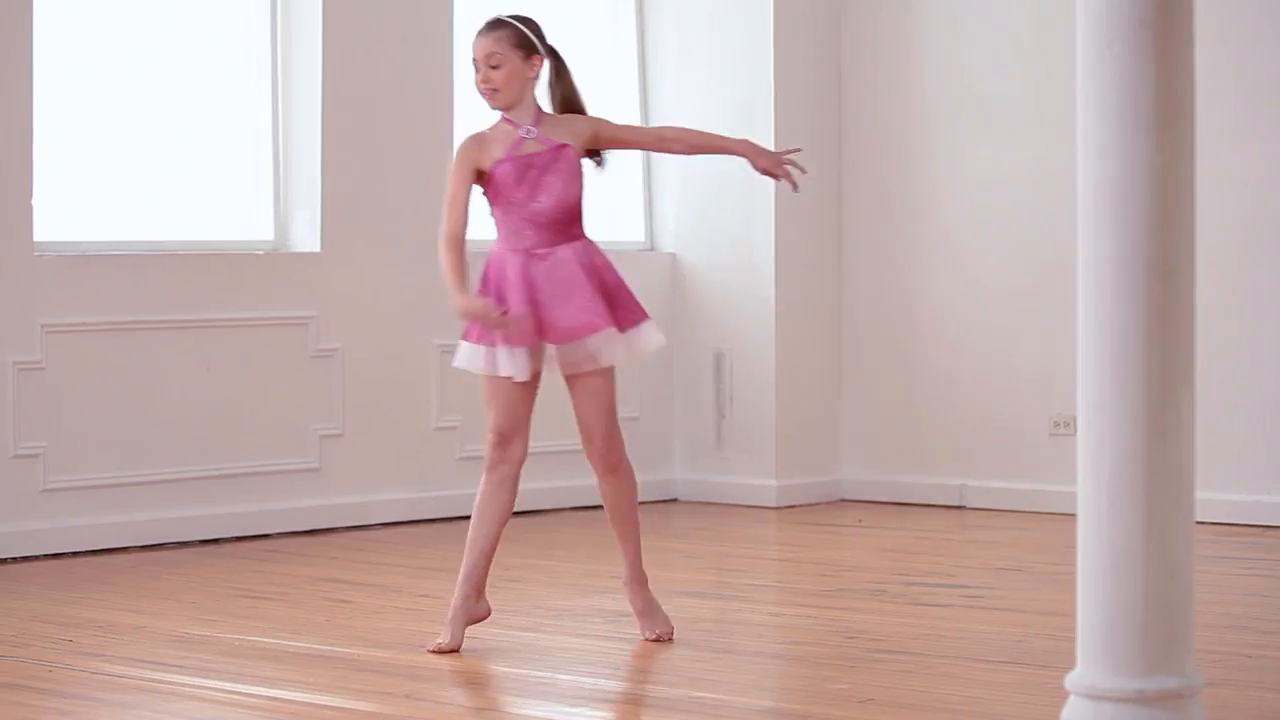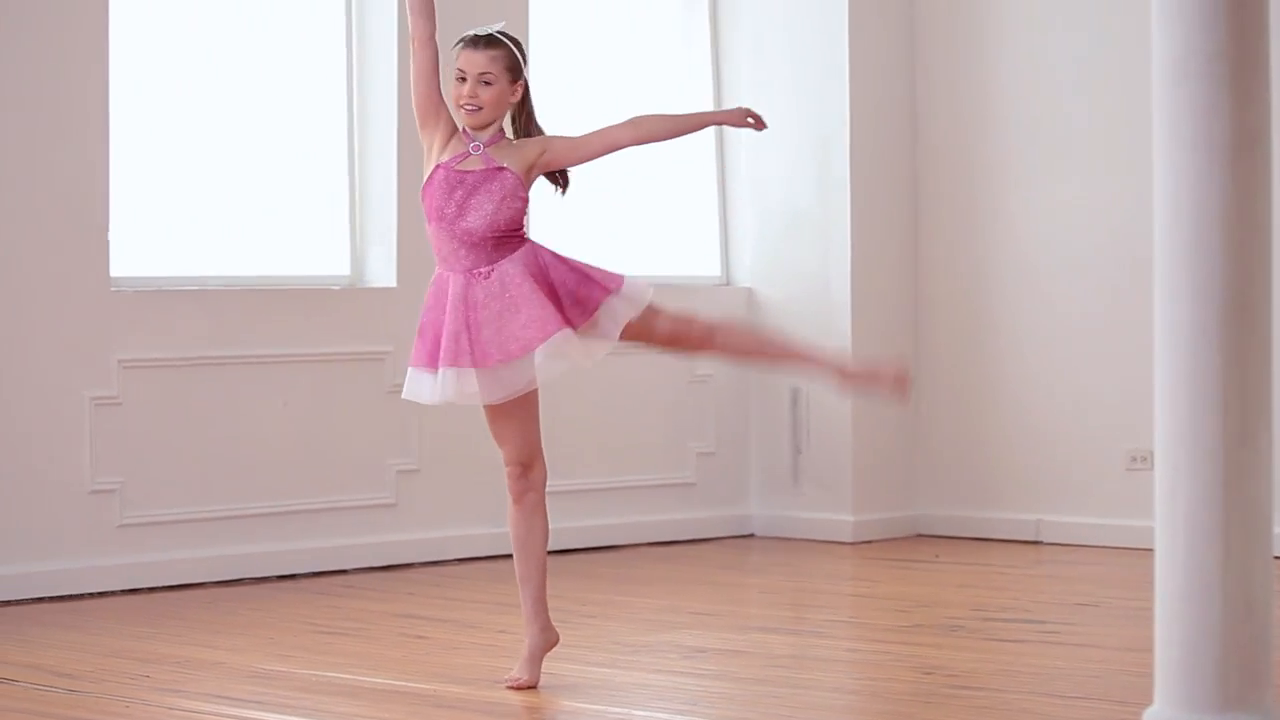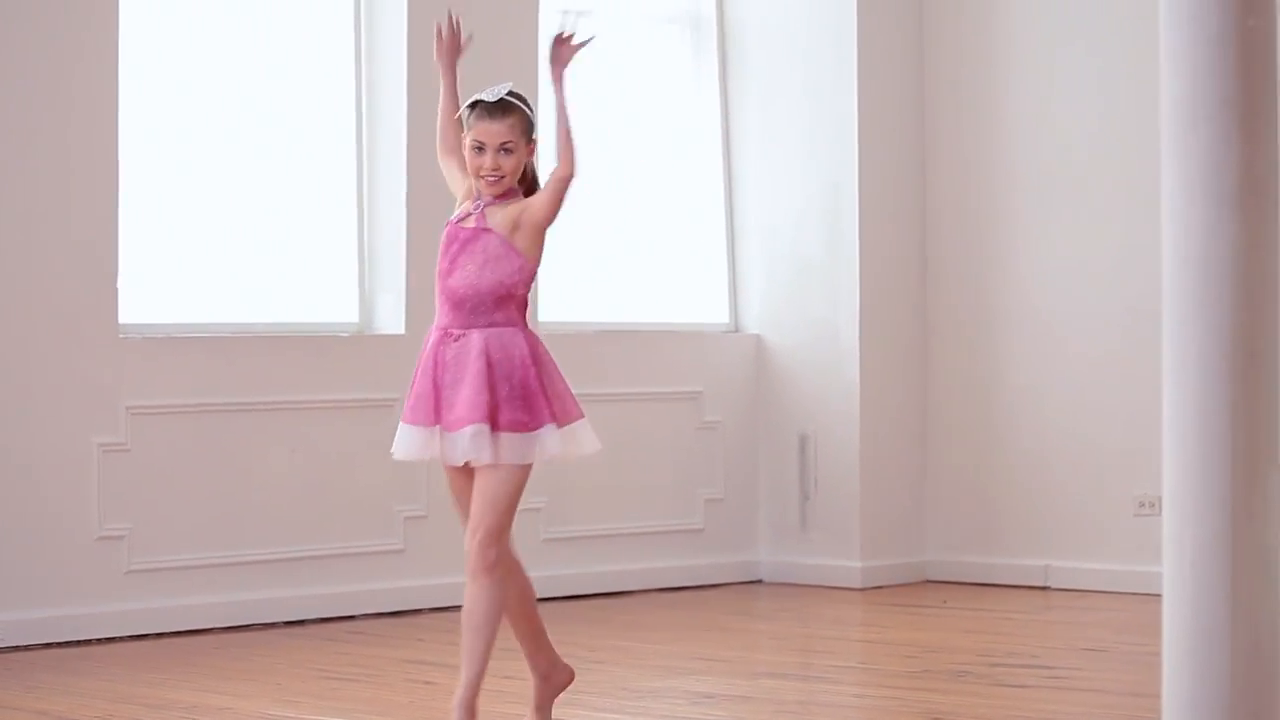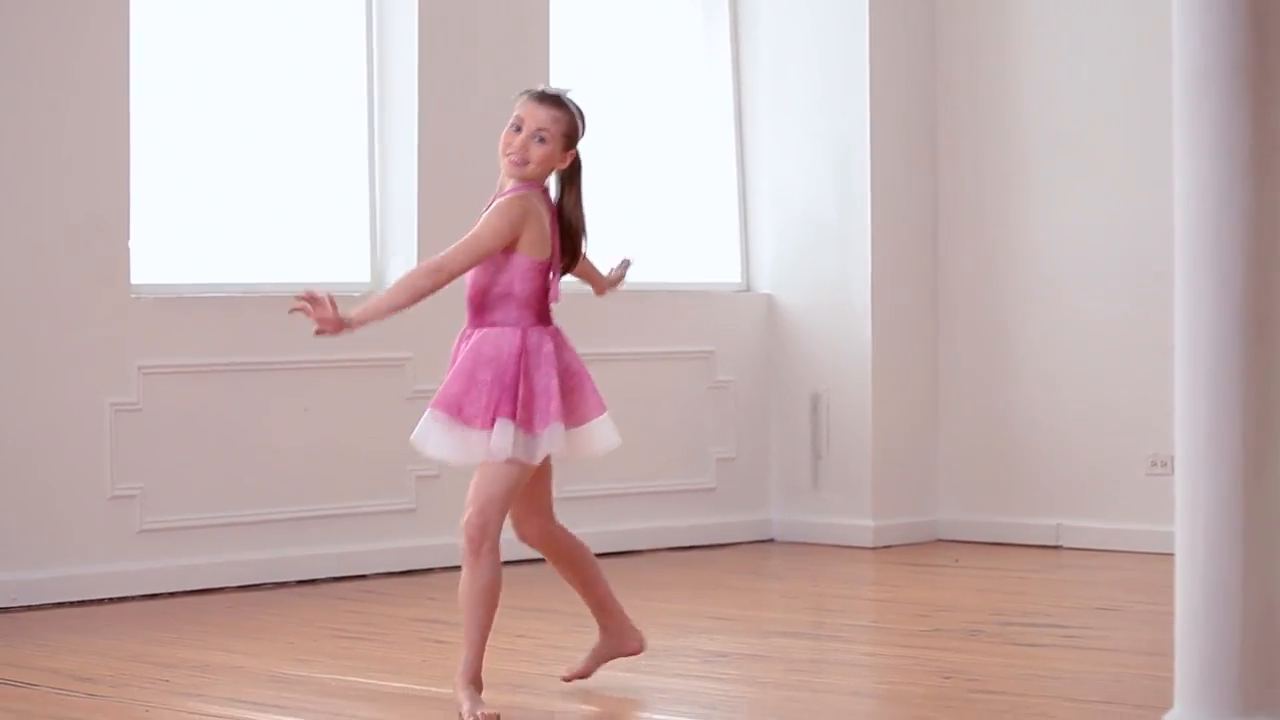
dt=0.7s
person 1, frame 1
left shoulder: (576, 129)
right shoulder: (476, 150)
left elbow: (664, 137)
right elbow: (450, 235)
left wrist: (749, 148)
right wrist: (462, 297)
left hip: (578, 290)
right hip: (513, 297)
left knee: (604, 449)
right knee: (503, 448)
left ankle: (638, 588)
right ankle: (468, 597)
person 1, frame 2
left shoulder: (531, 150)
right shoulder: (437, 138)
left elbow: (636, 130)
left wrist: (716, 115)
left hip: (538, 293)
right hip: (470, 316)
left knee: (688, 332)
right knee: (522, 473)
left ankle: (837, 367)
right ankle: (537, 628)
person 1, frame 3
left shoulder: (529, 214)
right shoulder: (467, 198)
left elbow: (564, 176)
right elbow: (447, 135)
left wrist: (559, 82)
right wrist: (448, 66)
left hip: (506, 376)
right hip: (452, 375)
left knee: (484, 547)
right knee: (486, 544)
person 1, frame 4
left shoulder: (518, 206)
right shoulder: (531, 212)
left elbow: (437, 273)
right elbow: (599, 280)
left wrist: (352, 318)
right wrist: (606, 278)
left hip: (524, 371)
right hip: (494, 368)
left knee: (477, 528)
right knee: (534, 526)
right ankle: (617, 628)
